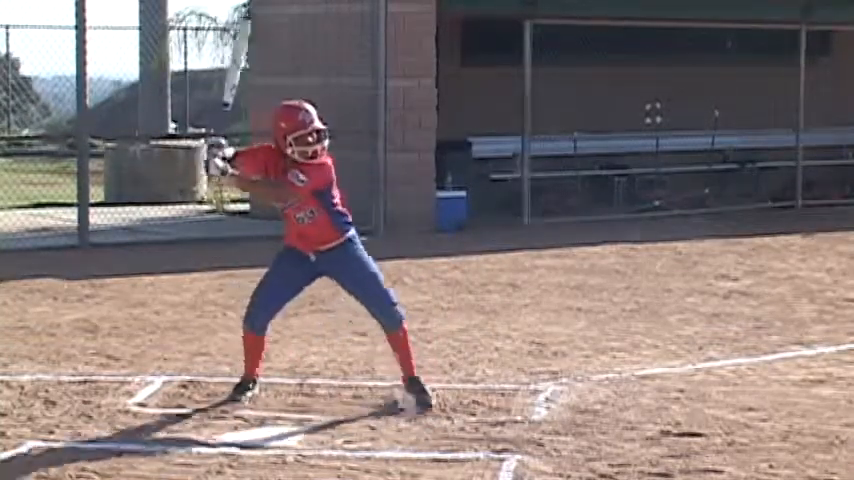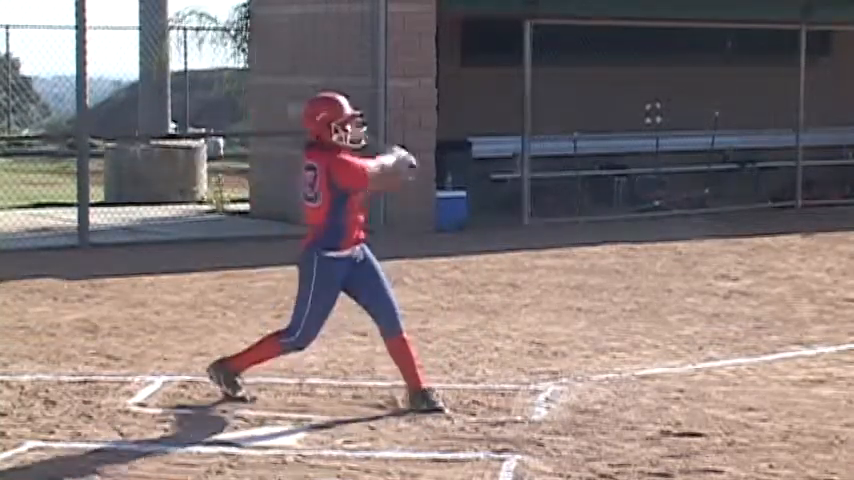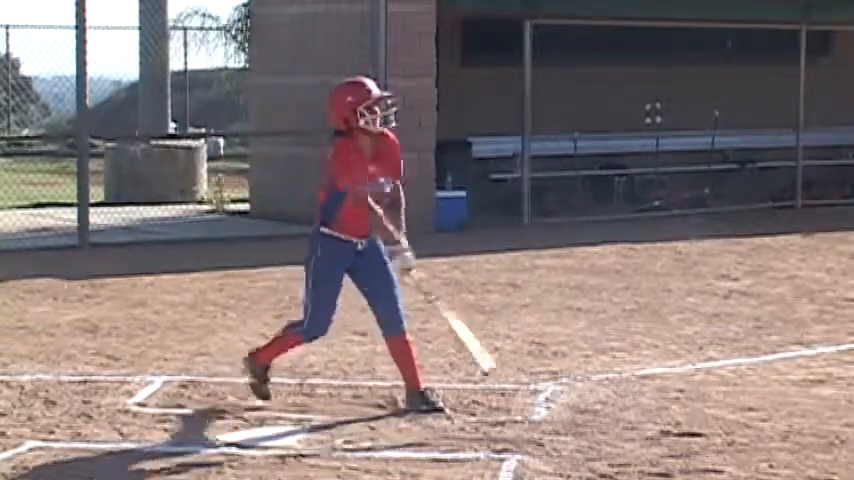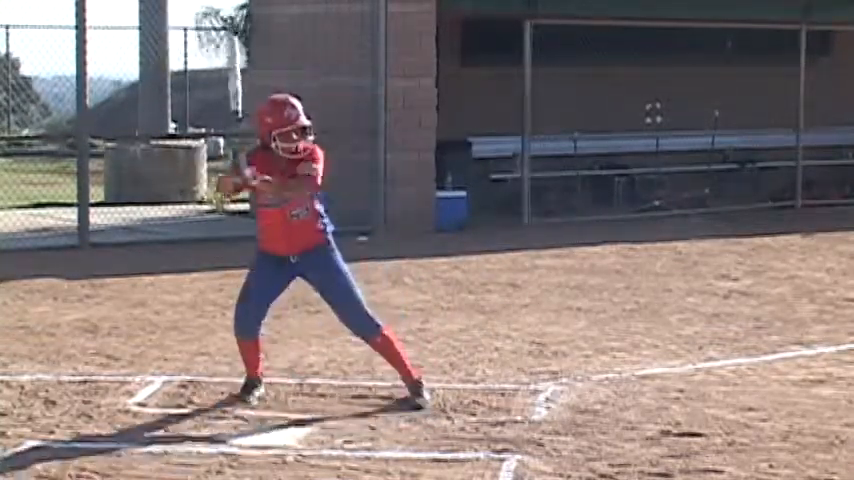
dt=0.5s
person 1, frame 1
left shoulder: (322, 166)
right shoulder: (271, 157)
left elbow: (274, 193)
right elbow: (233, 161)
left wrist: (230, 175)
right wrist: (223, 157)
left hip: (341, 248)
right hip: (299, 252)
left knee: (389, 310)
right knee: (257, 313)
left ankle: (412, 382)
right ankle: (249, 379)
person 1, frame 2
left shoulder: (321, 156)
right shoulder: (337, 163)
left elbow: (368, 176)
right elbow: (376, 171)
left wrist: (393, 163)
right wrist: (396, 159)
left hip: (353, 252)
right hip: (325, 259)
left knee: (388, 316)
right knee: (299, 337)
left ankle: (417, 390)
right ankle: (228, 368)
person 1, frame 3
left shoulder: (387, 143)
right shoulder: (343, 151)
left elbow: (394, 194)
right elbow: (366, 205)
left wrist: (399, 238)
right wrist: (398, 244)
left hip: (368, 239)
right hip: (330, 238)
left knee: (390, 314)
right knee: (315, 324)
left ankle: (416, 389)
right ankle: (259, 362)
person 1, frame 4
left shoulder: (312, 155)
right shoulder: (257, 158)
left elbow: (304, 188)
right elbow: (225, 189)
left wrist: (260, 180)
right wrist: (236, 178)
left hip: (317, 250)
right hip: (273, 255)
left knee: (359, 318)
right knee: (246, 317)
left ankle: (412, 380)
right ankle: (254, 379)
